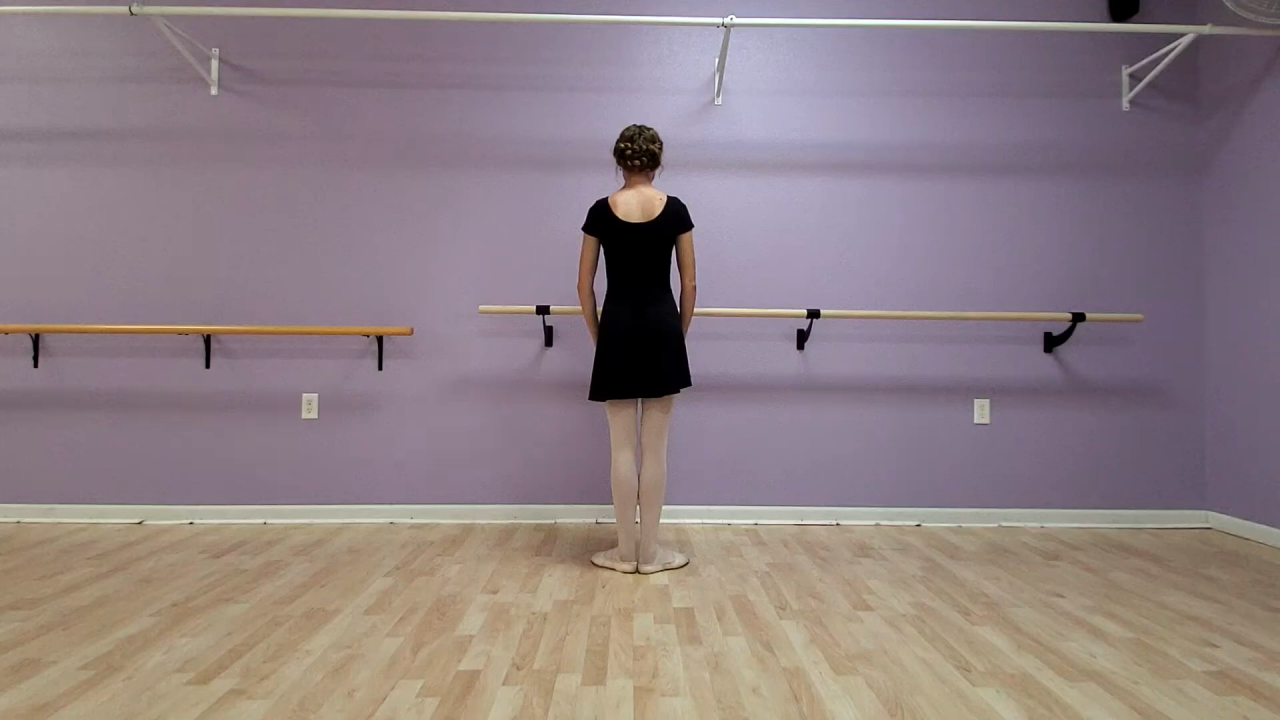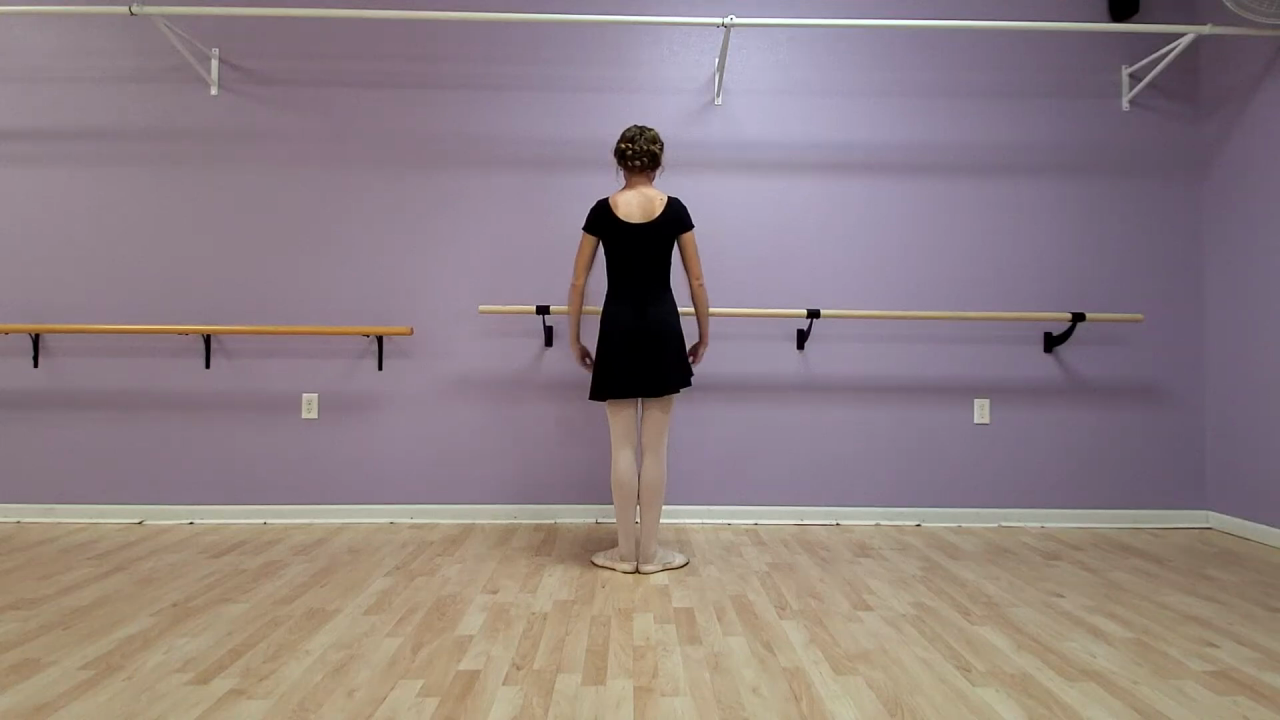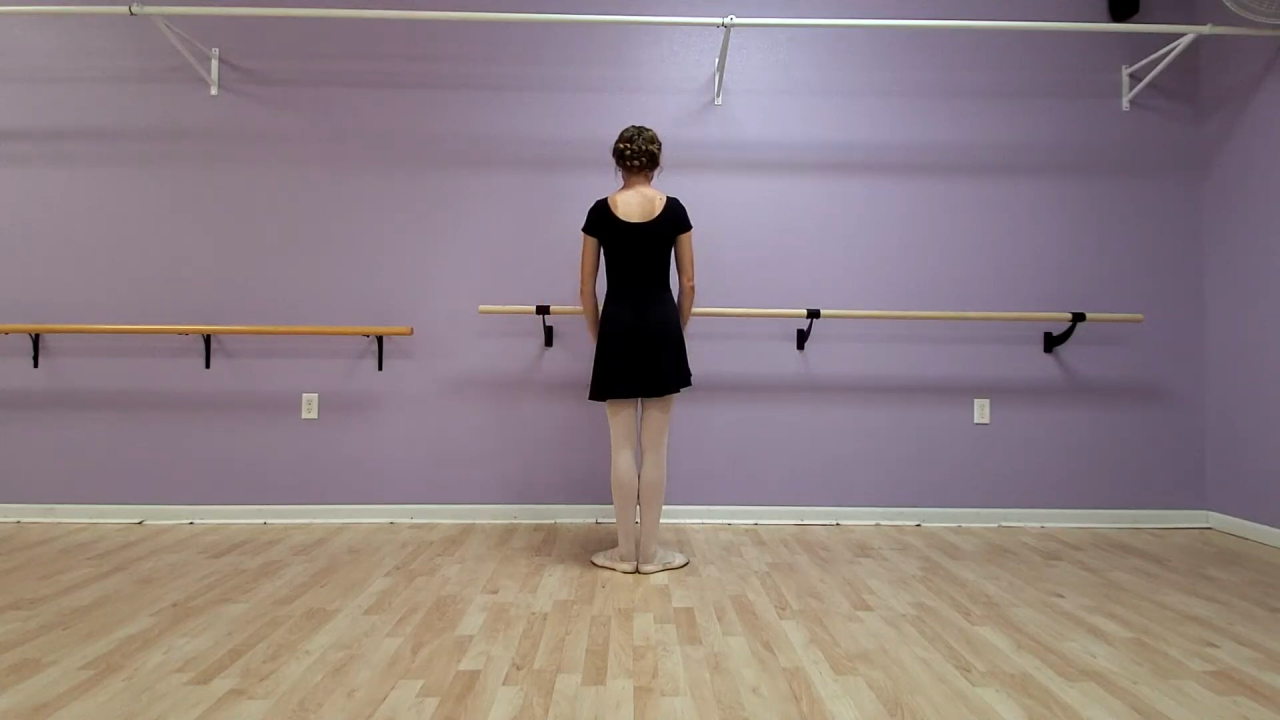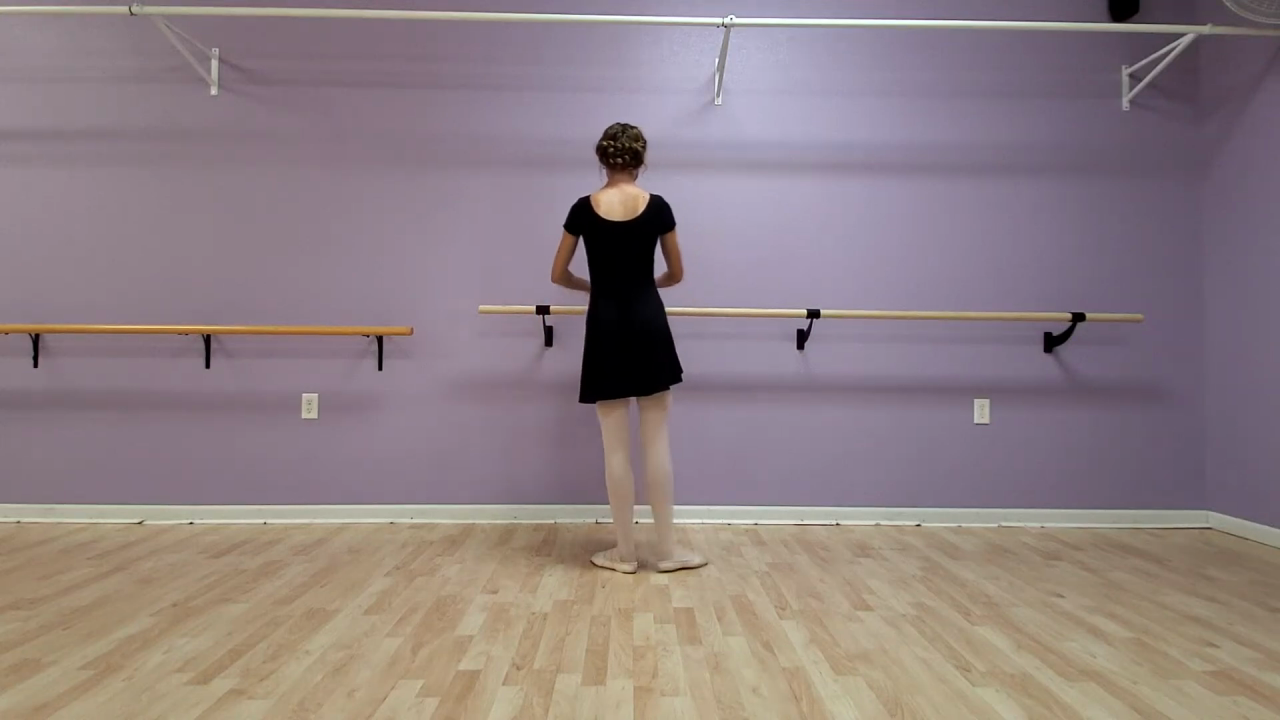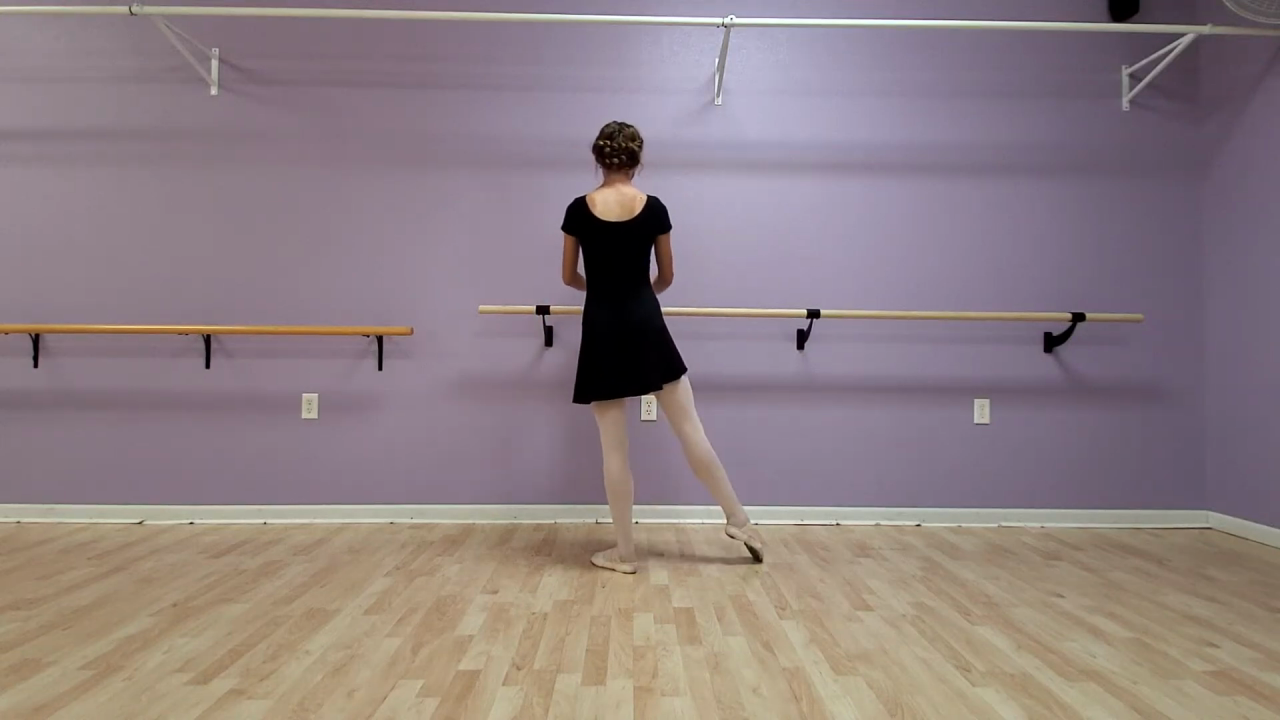
dt=1s
person 1, frame 1
left shoulder: (601, 210)
right shoulder: (675, 209)
left elbow: (584, 285)
right elbow: (689, 283)
left wrist: (597, 336)
right wrist: (679, 332)
left hip: (618, 327)
right hip: (661, 326)
left knee: (623, 447)
right knee: (655, 447)
left ankle: (625, 550)
right ankle: (649, 550)
person 1, frame 2
left shoulder: (602, 211)
right shoulder: (674, 209)
left elbow: (578, 283)
right elbow: (697, 281)
left wrist: (574, 338)
right wrist: (703, 335)
left hip: (618, 328)
right hip: (661, 328)
left knee: (623, 446)
right knee: (654, 447)
left ankle: (624, 551)
right ankle: (649, 551)
person 1, frame 3
left shoulder: (601, 211)
right shoulder: (673, 210)
left elbow: (587, 287)
right elbow: (687, 283)
left wrist: (598, 338)
right wrist: (678, 336)
left hip: (618, 328)
right hip: (660, 328)
left knee: (623, 446)
right knee: (655, 446)
left ankle: (625, 551)
right ankle: (649, 551)
person 1, frame 4
left shoulder: (584, 209)
right shoulder: (657, 206)
left elbow: (558, 274)
right elbow: (676, 274)
left hip: (604, 328)
right hip: (648, 325)
left knee: (616, 447)
right knee: (657, 441)
left ankle: (624, 551)
right ankle: (667, 549)
person 1, frame 5
left shoulder: (579, 210)
right shoulder: (654, 208)
left elbow: (569, 277)
right elbow: (665, 278)
left hip: (601, 329)
right hip: (645, 325)
left knee: (613, 447)
right knee: (689, 428)
left ankle: (624, 552)
right ankle: (738, 520)
